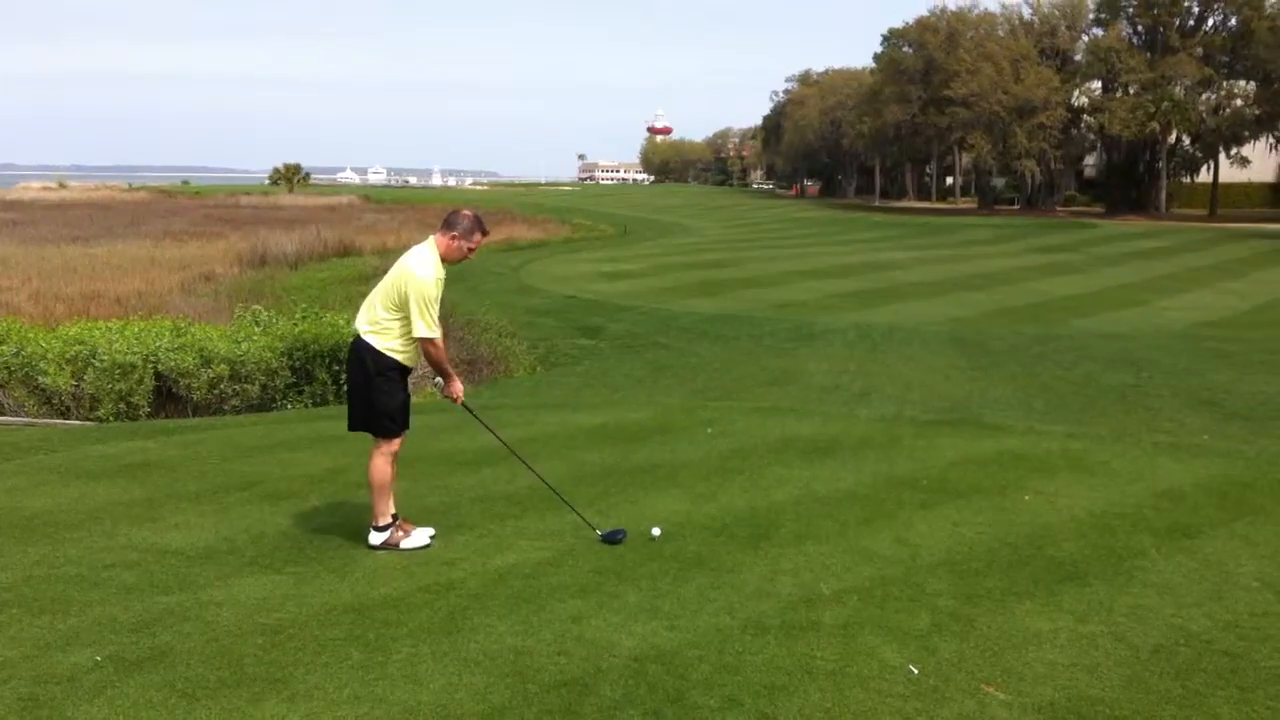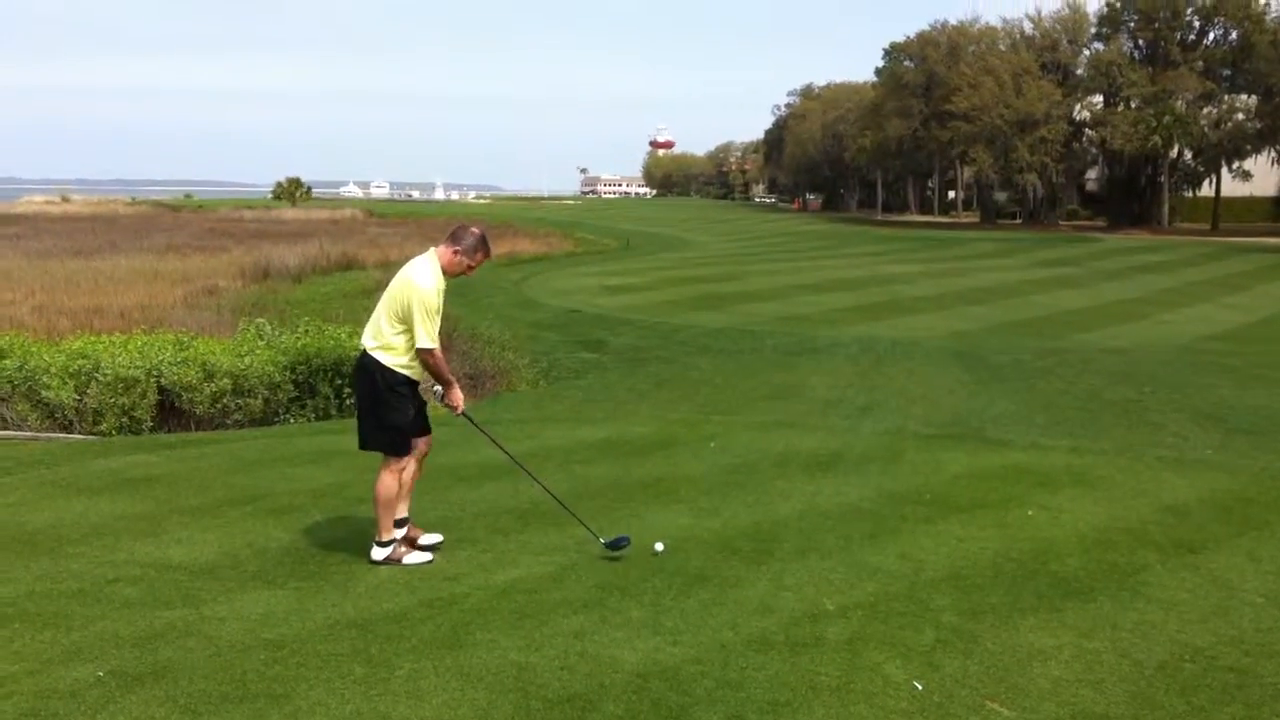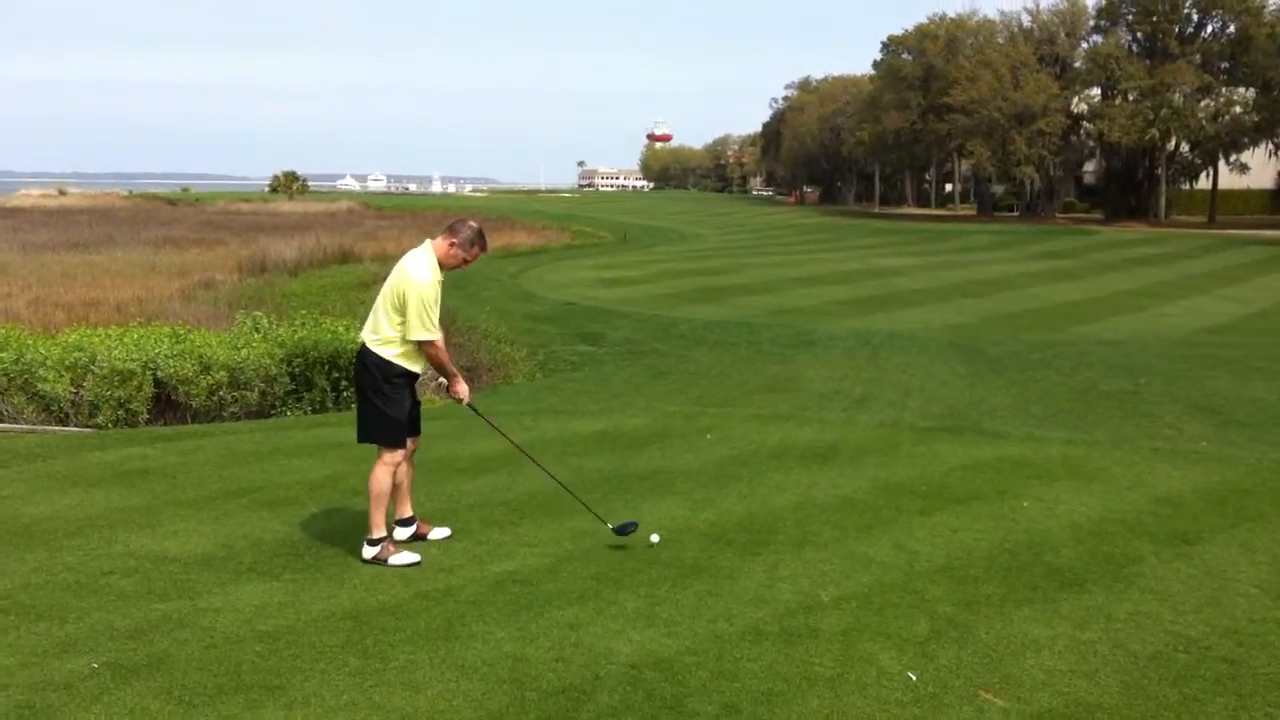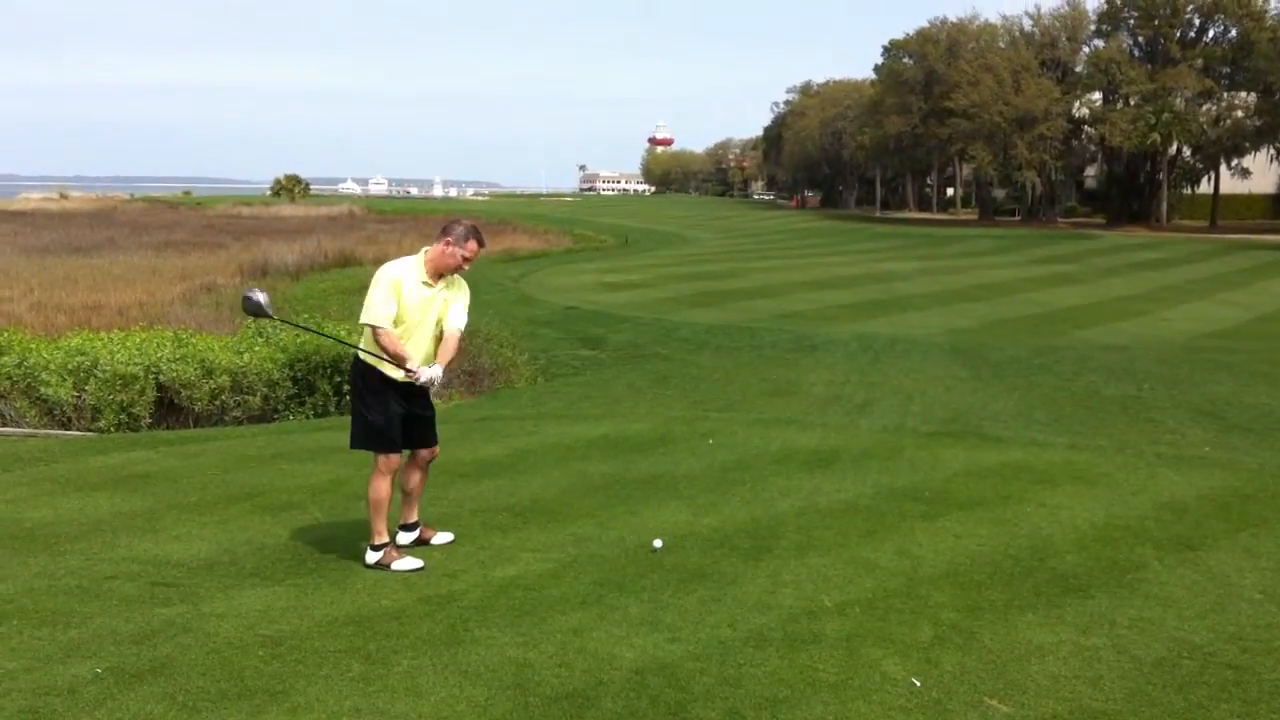
dt=0.7s
person 1, frame 1
left shoulder: (427, 256)
right shoulder: (425, 273)
left elbow: (429, 331)
right elbow: (428, 340)
left wrist: (444, 374)
right wrist: (450, 379)
left hip: (387, 356)
right hip: (377, 358)
left knee: (393, 441)
right knee: (386, 444)
left ankle: (390, 517)
right ankle: (381, 529)
person 1, frame 2
left shoulder: (427, 267)
right shoulder: (426, 283)
left elbow: (427, 341)
right elbow: (428, 350)
left wrist: (445, 381)
right wrist: (450, 385)
left hip: (396, 371)
right hip: (385, 373)
left knee: (420, 443)
right knee: (396, 460)
left ankle: (400, 524)
right ankle: (385, 544)
person 1, frame 3
left shoulder: (423, 258)
right shoulder: (422, 277)
left elbow: (432, 331)
right elbow: (429, 342)
left wrist: (448, 372)
right wrist: (455, 378)
left hip: (395, 365)
right hip: (383, 367)
left knee: (408, 445)
right knee: (390, 454)
left ankle: (405, 522)
right ankle: (375, 542)
person 1, frame 4
left shoulder: (457, 288)
right shoulder: (394, 272)
left elbow: (452, 333)
right elbow: (378, 331)
left wrist: (437, 368)
right wrist: (411, 363)
left hip: (415, 382)
right hip: (378, 375)
left knee: (425, 452)
right knee: (388, 460)
left ankle: (410, 527)
right ankle: (378, 547)
